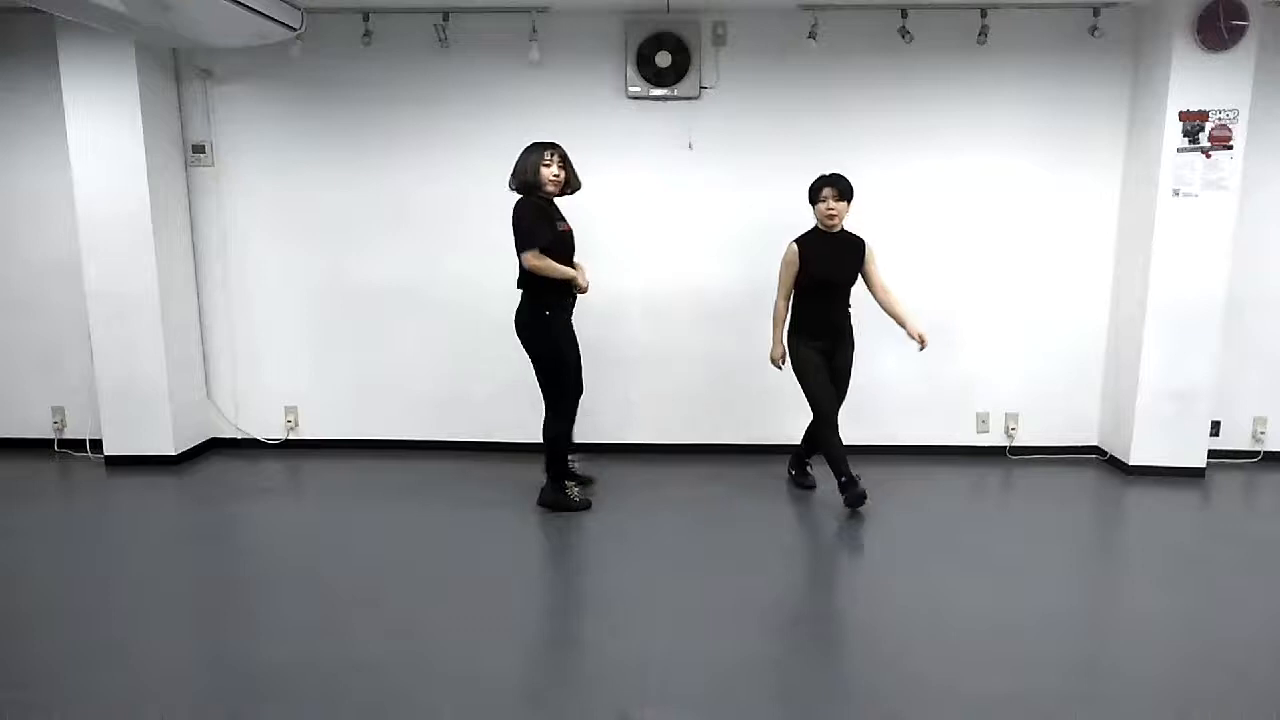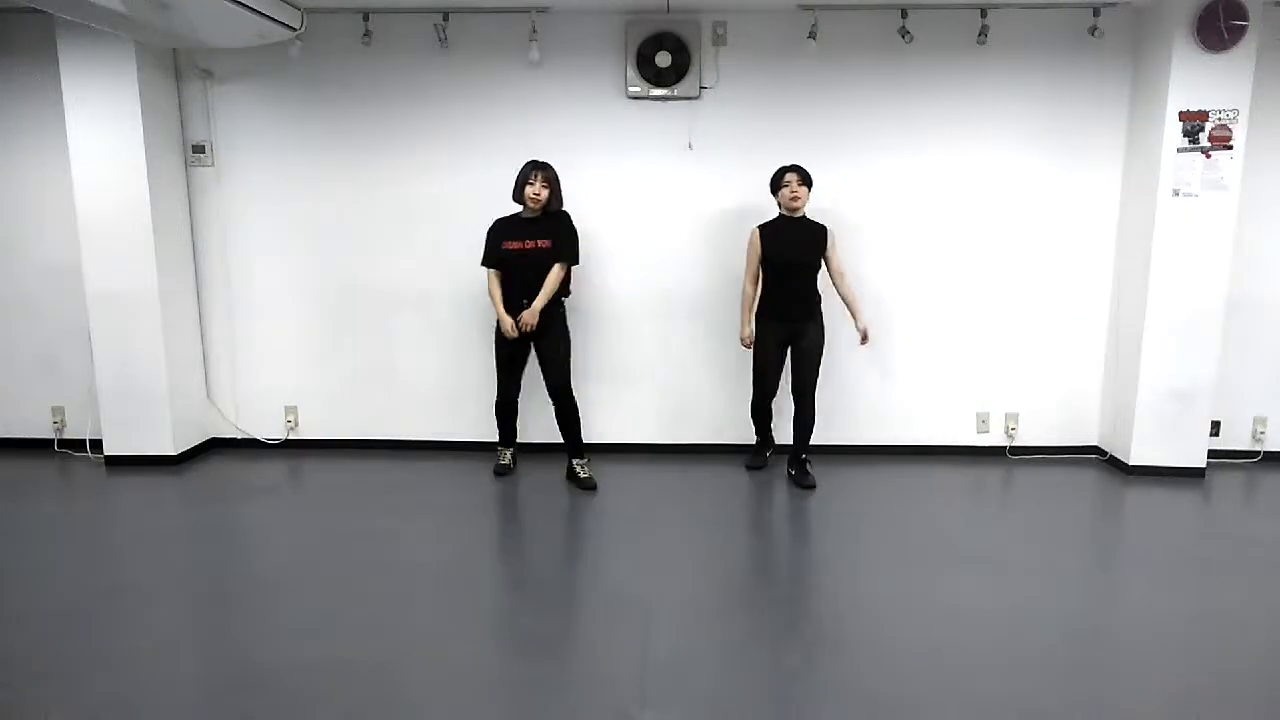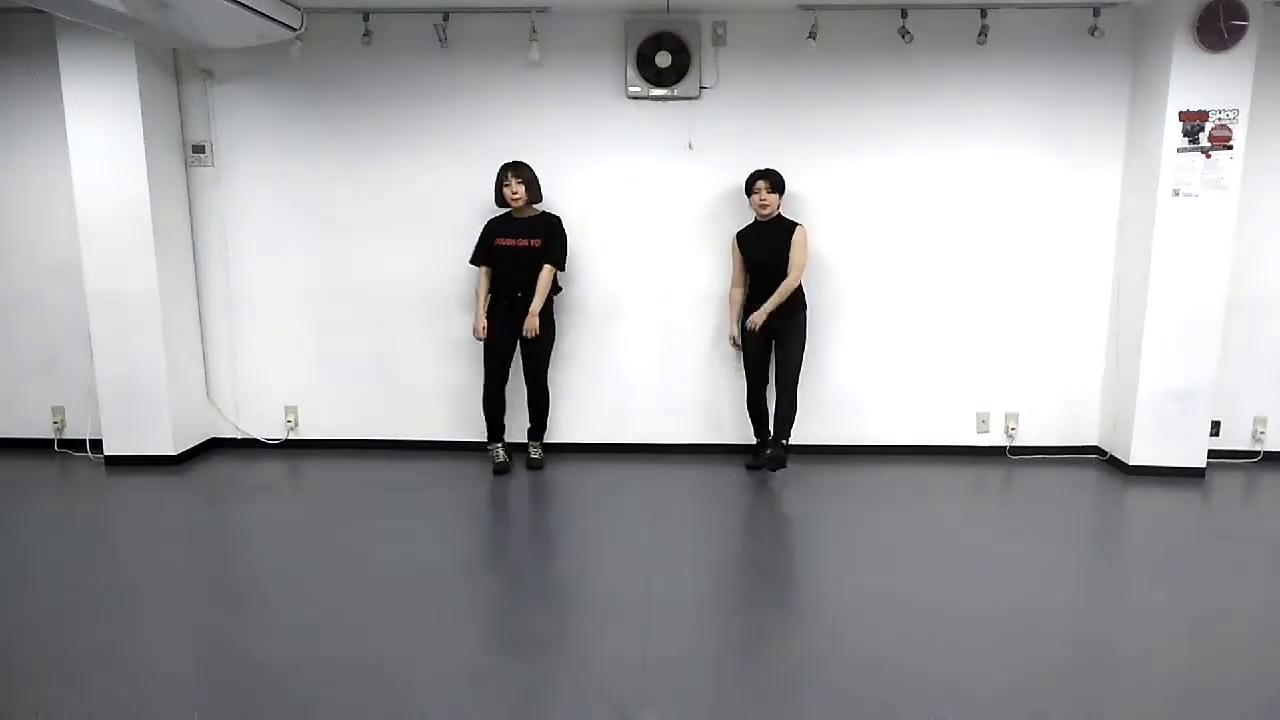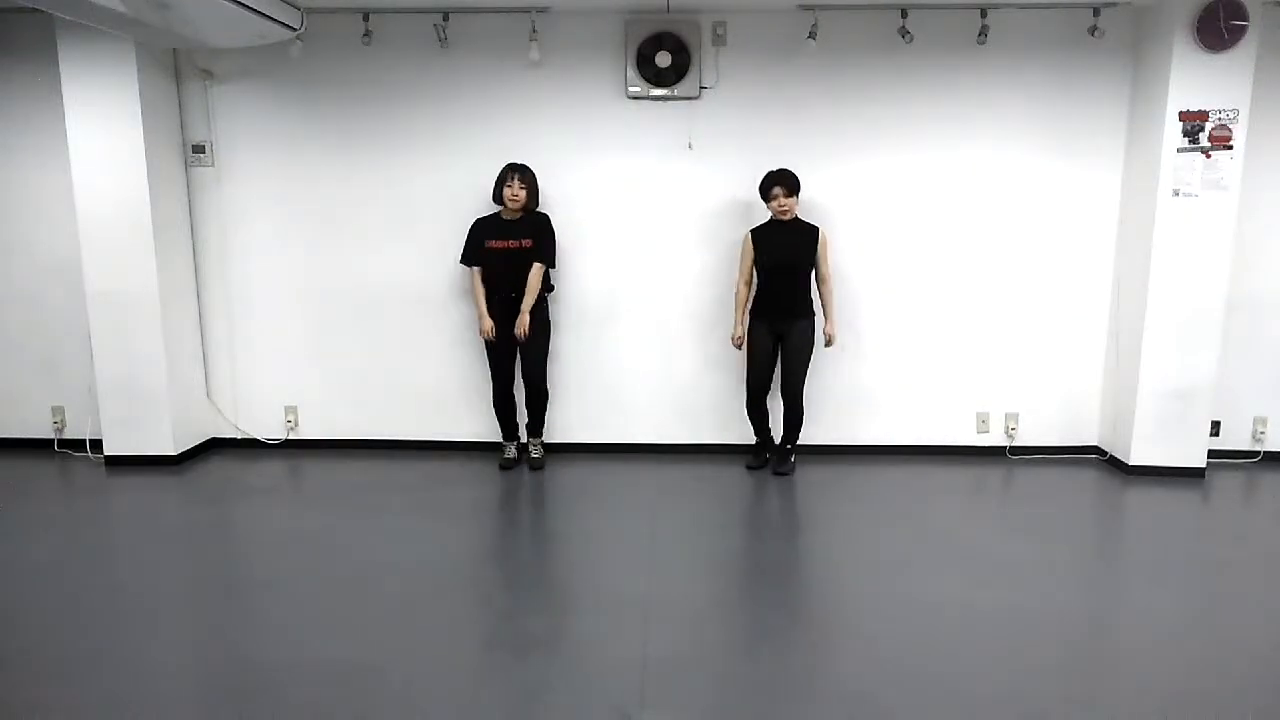
dt=0.7s
person 1, frame 1
left shoulder: (548, 207)
right shoulder: (528, 208)
right elbow: (531, 260)
left wrist: (576, 268)
right wrist: (573, 276)
left hip: (554, 314)
right hip: (541, 316)
left knee: (571, 390)
right knee: (559, 398)
left ankle: (563, 462)
right ankle: (556, 487)
person 1, frame 2
left shoulder: (560, 222)
right shoulder: (502, 227)
left elbow: (560, 268)
right elbow: (493, 274)
left wrist: (536, 309)
right wrist: (501, 313)
left hip: (550, 316)
right hip: (511, 317)
left knee: (560, 389)
right knee: (507, 389)
left ankle: (577, 462)
right ankle: (506, 449)
person 1, frame 3
left shoulder: (550, 224)
right shoulder: (494, 227)
left elbow: (549, 270)
right elbow: (484, 272)
left wrist: (534, 313)
right wrist: (480, 314)
left hip: (537, 312)
right hip: (501, 312)
left knee: (536, 380)
right knee: (494, 380)
left ankle: (535, 443)
right ankle: (496, 445)
person 1, frame 4
left shoulder: (540, 224)
right shoulder: (483, 227)
left elbow: (538, 269)
right elbow: (476, 273)
left wrist: (525, 312)
right wrist: (483, 315)
left hip: (533, 312)
right hip: (497, 313)
left knee: (535, 380)
right knee: (502, 383)
left ankle: (535, 439)
right ankle: (510, 443)
person 2, frame 1
left shoulder: (858, 247)
right shoulder: (799, 247)
left elbow: (880, 292)
right elbow: (783, 298)
left wrist: (908, 326)
right wrist: (777, 341)
left hip: (841, 340)
right hip: (805, 342)
left knee: (829, 412)
right knee: (826, 411)
left ankle: (799, 462)
right ankle: (847, 482)
person 2, frame 2
left shoulder: (822, 233)
right shoulder: (762, 233)
left elbow: (839, 278)
right elbow: (751, 282)
left wrist: (858, 318)
right wrist: (746, 322)
left hip: (809, 323)
right hip: (771, 322)
left knee: (805, 394)
right knee: (763, 391)
left ankle: (798, 462)
right ankle: (764, 443)
person 2, frame 3
left shoulder: (795, 231)
right shoulder: (742, 237)
left elbow: (793, 279)
right elbow: (738, 284)
left wrist: (764, 312)
right wrist: (734, 324)
left hip: (790, 318)
right hip: (754, 317)
left knee: (786, 383)
right knee: (755, 385)
left ankle: (780, 444)
right ankle: (762, 443)
person 2, frame 4
left shoulder: (814, 234)
right shoulder: (755, 237)
left elbow: (824, 281)
right elbow: (744, 283)
left wrist: (829, 322)
right wrist: (738, 324)
left hip: (799, 322)
right hip: (762, 322)
left knee: (792, 390)
right knee: (756, 389)
left ankle: (787, 449)
right ankle: (765, 444)
